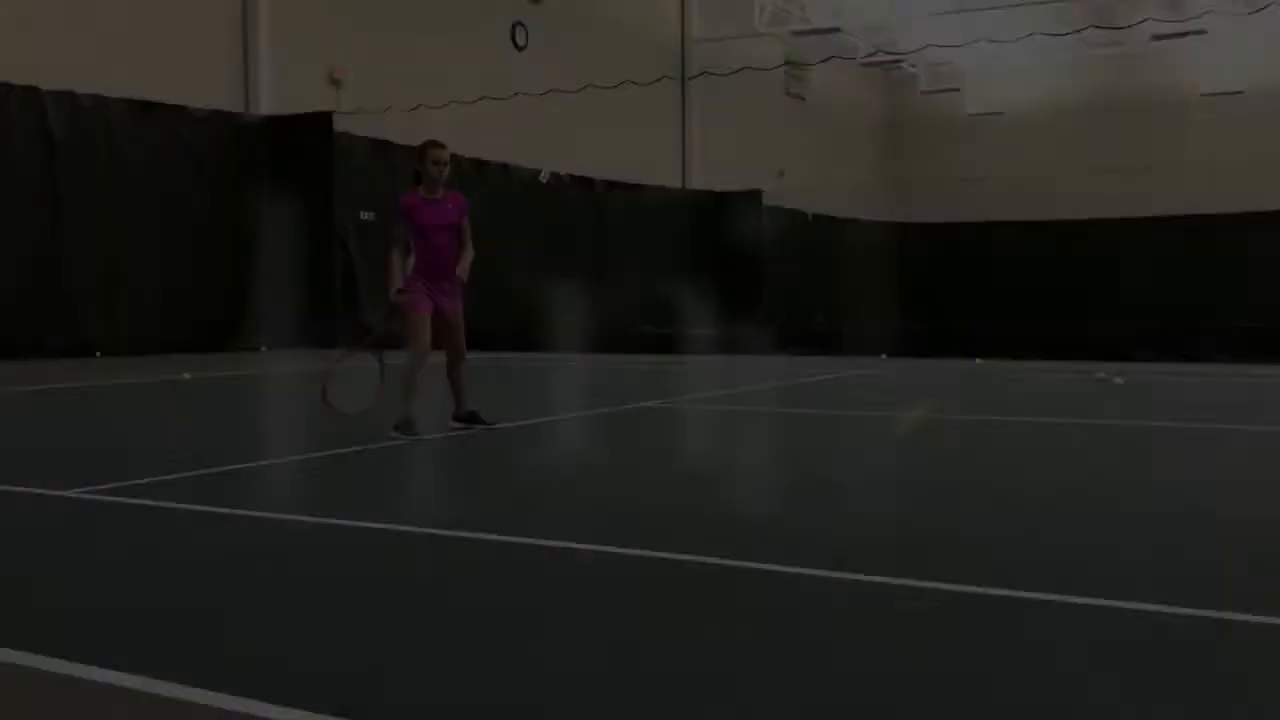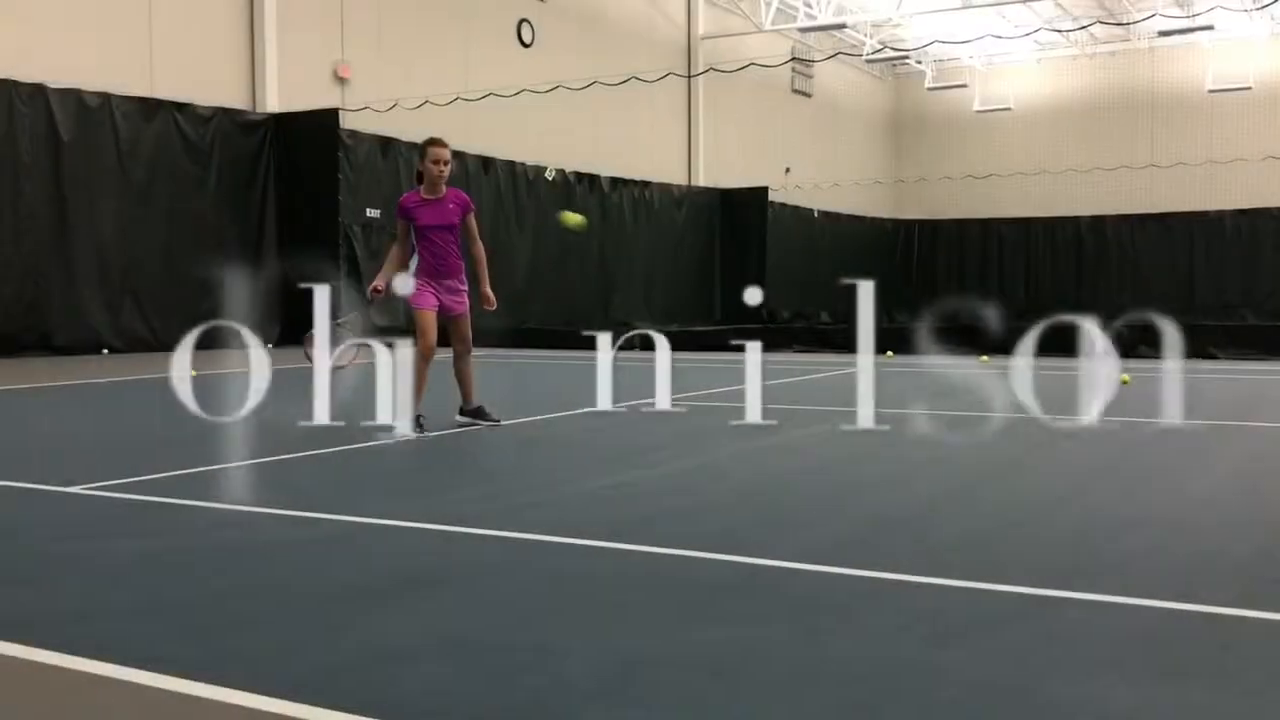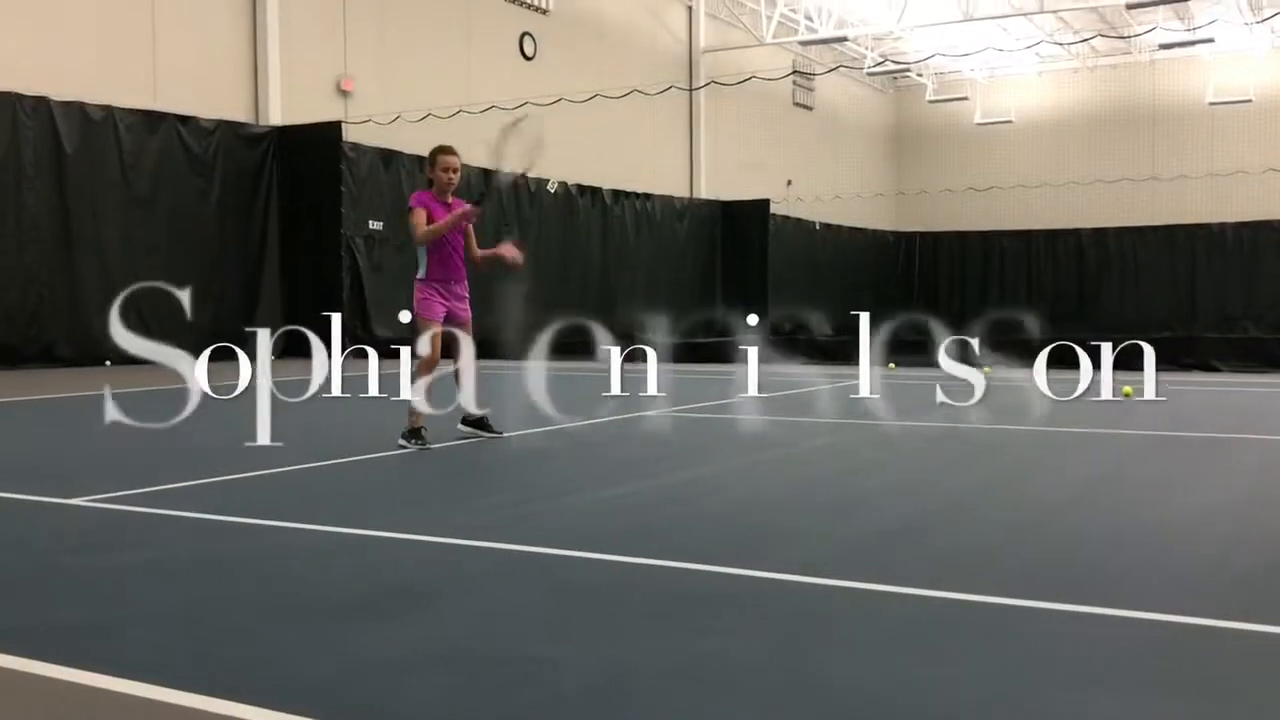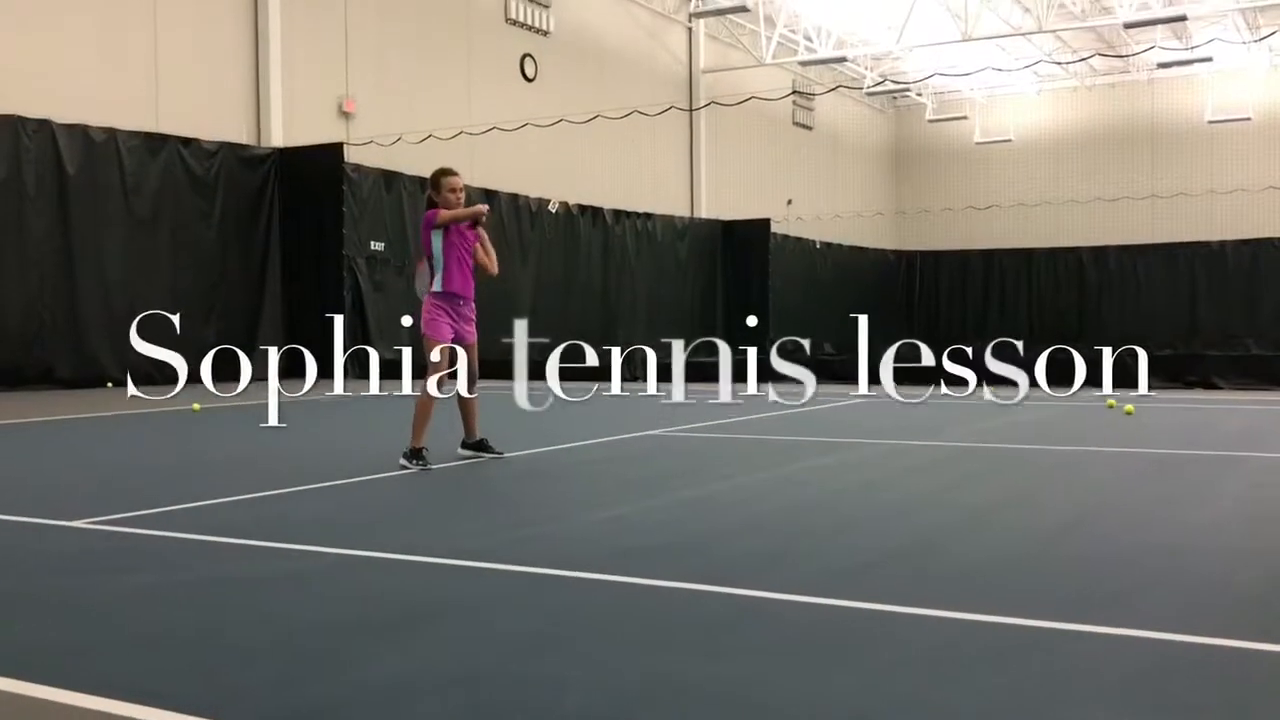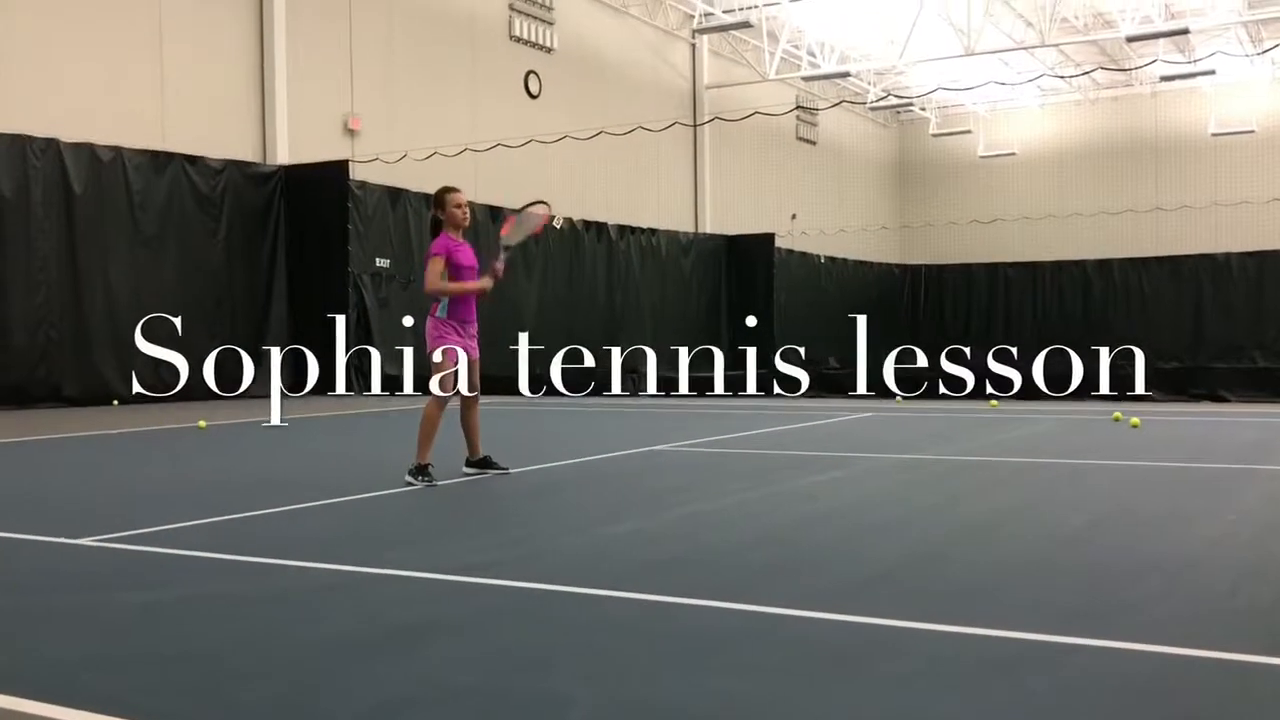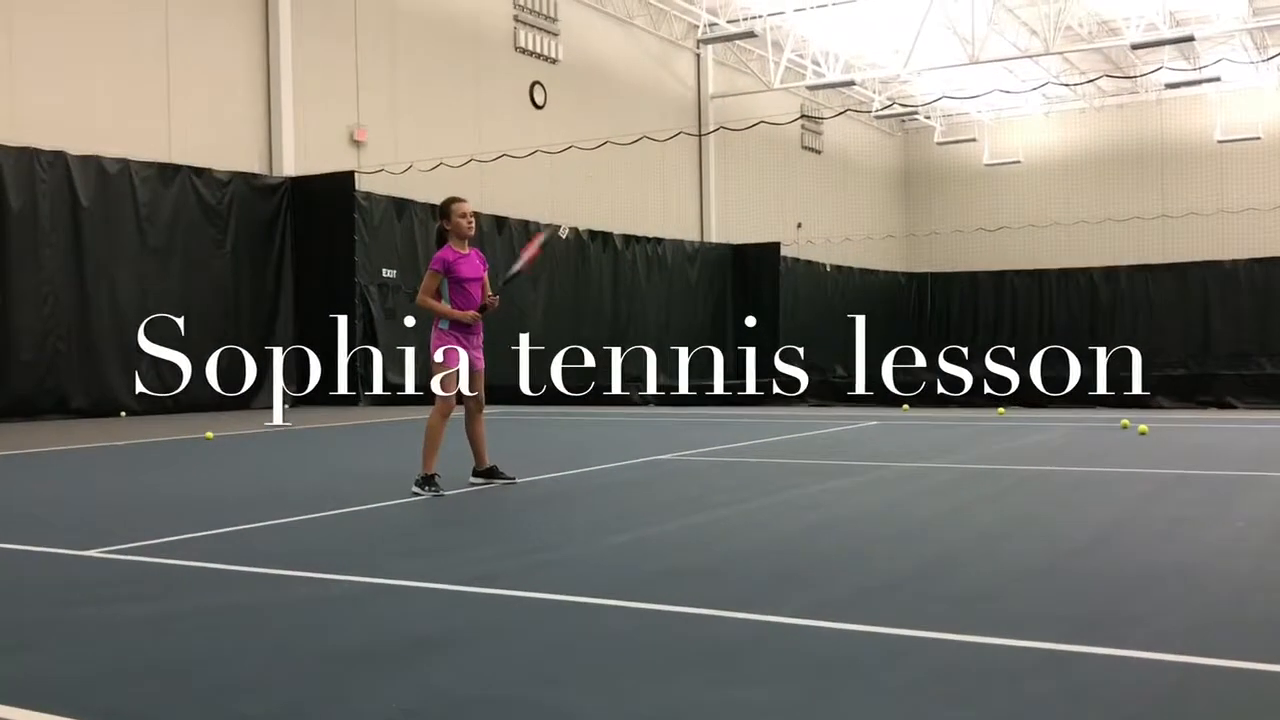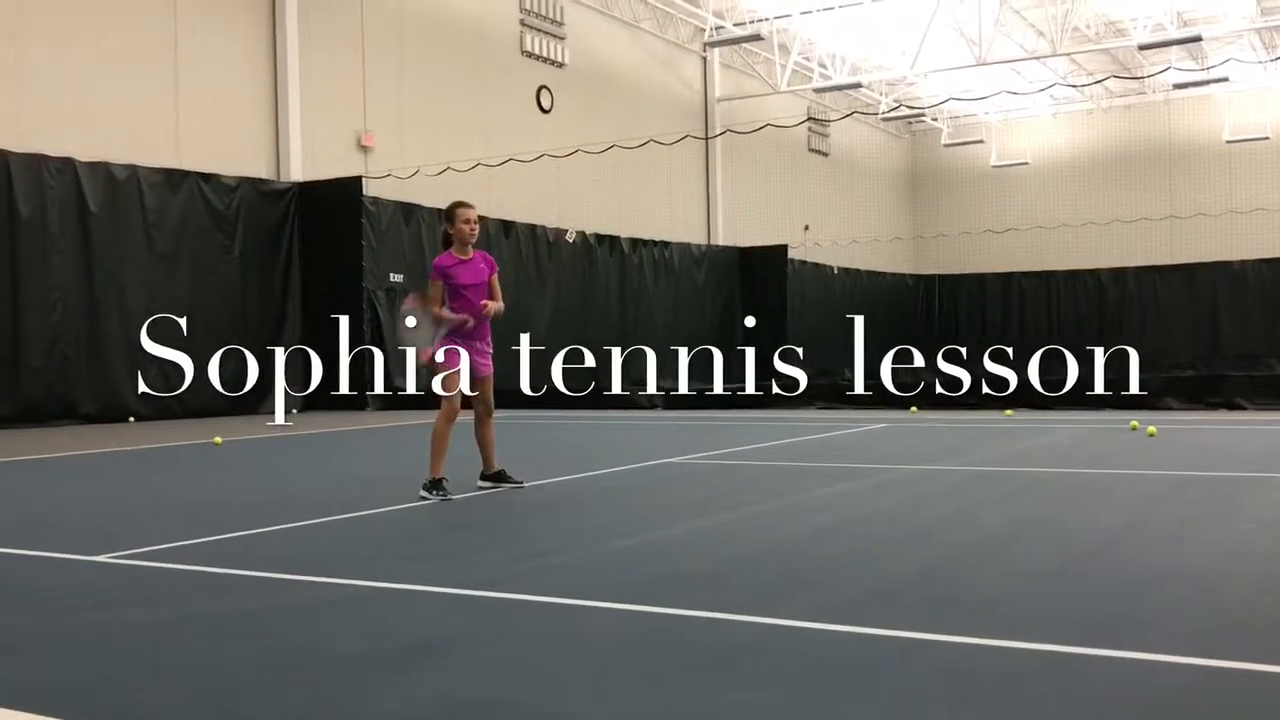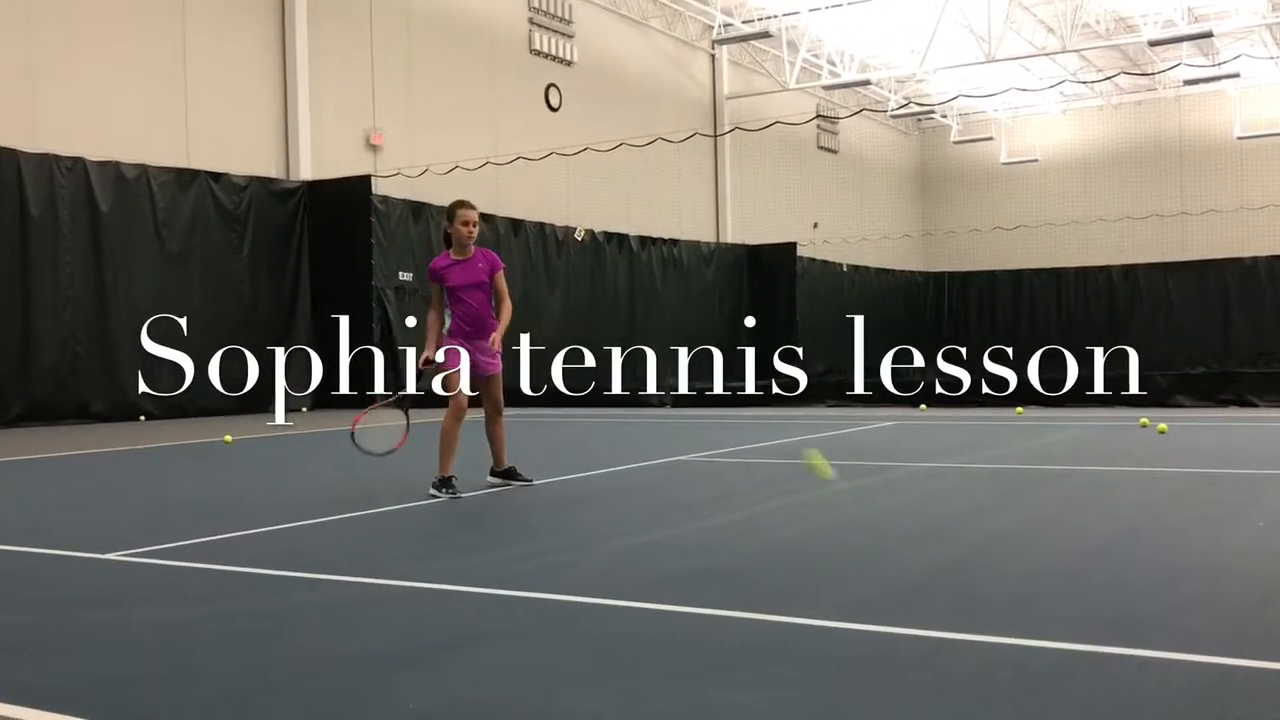
dt=0.4s
person 1, frame 1
left shoulder: (457, 202)
right shoulder: (408, 203)
left elbow: (467, 245)
right elbow: (398, 248)
left wrist: (464, 266)
right wrist: (397, 280)
left hip: (449, 285)
right hip: (419, 284)
left knee: (457, 350)
right knee: (420, 349)
left ankle: (462, 411)
right ankle: (405, 417)
person 1, frame 2
left shoulder: (460, 200)
right shoulder: (408, 203)
left elbow: (474, 243)
right elbow: (401, 246)
left wrist: (485, 285)
right wrist: (382, 279)
left hip: (455, 282)
right hip: (424, 282)
left knee: (464, 347)
right knee: (427, 346)
left ankle: (468, 407)
right ankle: (411, 415)
person 1, frame 3
left shoulder: (464, 209)
right shoulder: (420, 200)
left elbow: (474, 254)
right elbow: (420, 237)
left wrist: (499, 252)
right wrist: (455, 217)
left hip: (459, 289)
right hip: (430, 288)
right knee: (431, 356)
left ankle: (471, 417)
right ankle: (413, 428)
person 1, frame 4
left shoulder: (469, 231)
right shoulder: (432, 219)
left elbow: (492, 269)
right elbow: (477, 210)
left wrist: (480, 229)
right wrist: (479, 211)
left hip: (466, 308)
right hip: (440, 307)
left knee: (470, 376)
right knee: (436, 377)
left ankle: (472, 440)
right ankle: (414, 449)
person 1, frame 5
left shoulder: (466, 247)
right shoulder: (441, 244)
right elbow: (432, 286)
left wrist: (490, 279)
right wrist: (474, 284)
left hip: (467, 327)
right hip: (444, 326)
left knee: (471, 394)
right knee: (442, 394)
left ankle: (475, 458)
right ankle: (419, 465)
person 1, frame 6
left shoulder: (478, 257)
right shoulder: (443, 258)
left elbow: (484, 297)
right elbow: (423, 298)
left wrist: (490, 303)
right wrist: (458, 314)
left hip: (473, 338)
right hip: (449, 337)
left knee: (476, 405)
right knee: (445, 404)
left ankle: (482, 468)
right ankle: (426, 476)
person 1, frame 7
left shoulder: (487, 261)
right shoulder: (442, 264)
left elbow: (500, 304)
right elbow: (433, 307)
left wrist: (493, 307)
right wrist: (452, 318)
left hip: (481, 343)
right hip: (452, 343)
left knee: (485, 409)
right knee: (450, 408)
left ankle: (490, 472)
right ankle: (433, 480)
person 1, frame 8
left shoulder: (490, 259)
right shoulder: (438, 266)
left elbow: (505, 302)
right elbow: (435, 310)
left wrist: (499, 333)
right wrist: (429, 347)
left hip: (487, 343)
right hip: (455, 343)
left knee: (495, 408)
right knee: (458, 407)
left ankle: (500, 469)
right ankle: (443, 478)
